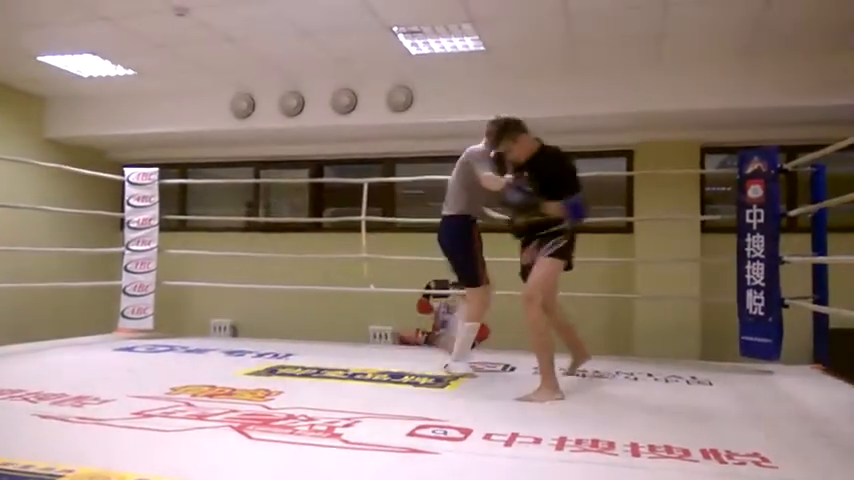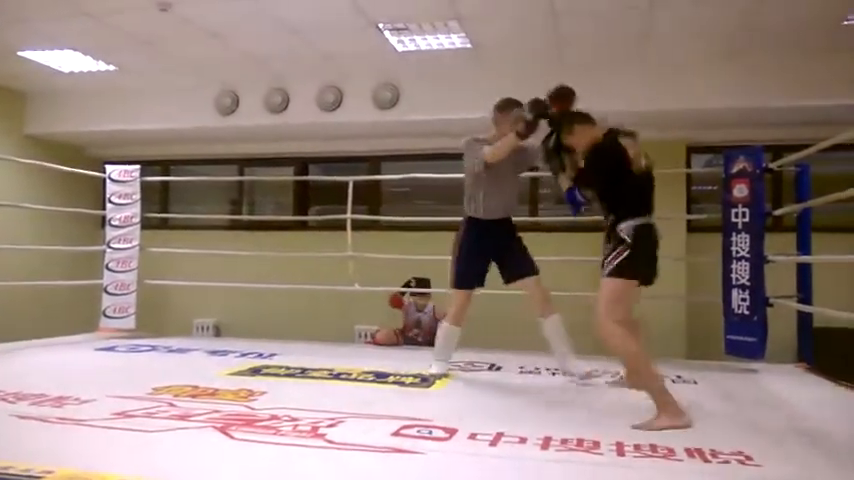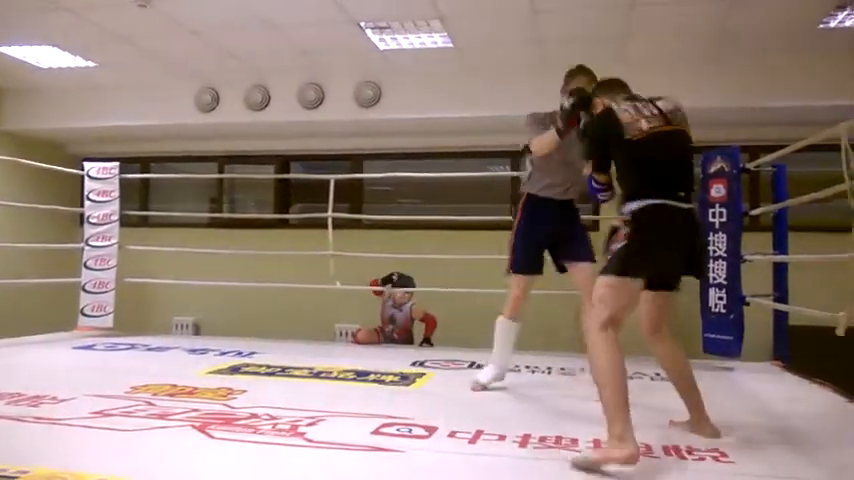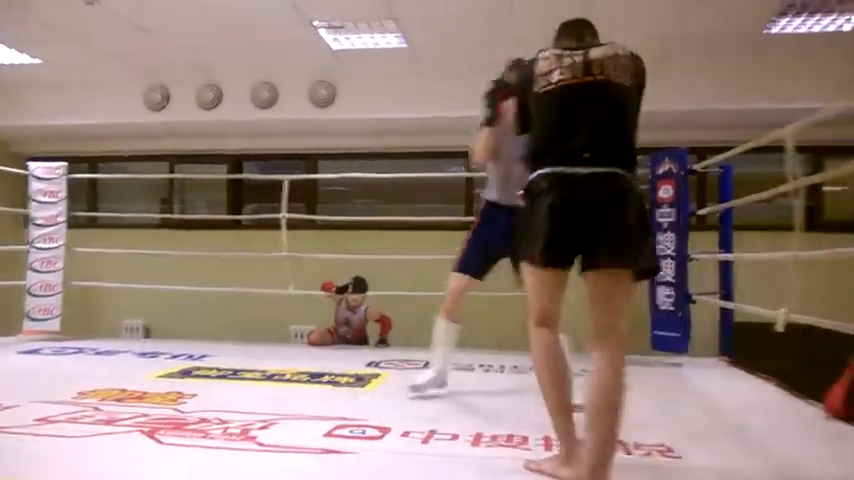
dt=0.5s
person 1, frame 1
left shoulder: (555, 160)
right shoulder: (522, 164)
left elbow: (575, 211)
right elbow: (516, 196)
left wrist: (538, 207)
right wrist: (517, 201)
left hip: (556, 236)
right hip: (534, 237)
left knee: (532, 300)
right knee: (547, 306)
left ankle: (549, 385)
right ankle: (579, 353)
person 1, frame 2
left shoulder: (600, 150)
right shoulder: (624, 139)
left elbow: (578, 201)
left wrist: (563, 171)
right wrist: (577, 165)
left hip: (630, 237)
right hip: (641, 235)
left knee: (608, 323)
right knee: (618, 314)
left ankle: (669, 409)
right ankle: (638, 375)
person 1, frame 3
left shoulder: (605, 118)
right shoulder: (671, 109)
left elbow: (600, 186)
left wrist: (588, 145)
left hip: (646, 222)
right hip: (683, 222)
left knee: (599, 327)
right knee: (654, 329)
left ankle: (621, 439)
right ankle: (700, 418)
person 1, frame 4
left shoulder: (534, 67)
right shoulder: (629, 62)
left hip: (550, 191)
right hip: (612, 193)
left knee: (542, 325)
right knee: (607, 344)
person 2, frame 1
left shoulder: (479, 156)
right shoulder: (478, 155)
right elbow: (490, 183)
left hip: (452, 228)
right hip: (462, 229)
left knee: (475, 295)
right knee: (480, 296)
left ankle: (457, 350)
right ankle: (457, 360)
person 2, frame 2
left shoulder: (520, 153)
right shoulder: (473, 146)
right elbow: (493, 155)
right wrist: (524, 126)
left hip: (504, 231)
right hip: (475, 230)
left knee: (540, 295)
right knee: (460, 302)
left ankle: (565, 361)
right ankle: (439, 361)
person 2, frame 3
right shoulder: (538, 120)
right elbow: (537, 148)
right wrist: (564, 123)
left hip: (567, 212)
right hip: (535, 208)
left knee: (592, 288)
right knee: (518, 294)
right ankle: (496, 366)
person 2, frame 4
right shoulder: (496, 126)
right elbow: (479, 159)
right wrist: (494, 116)
right hip: (494, 215)
right knee: (454, 292)
right ankle: (438, 372)
